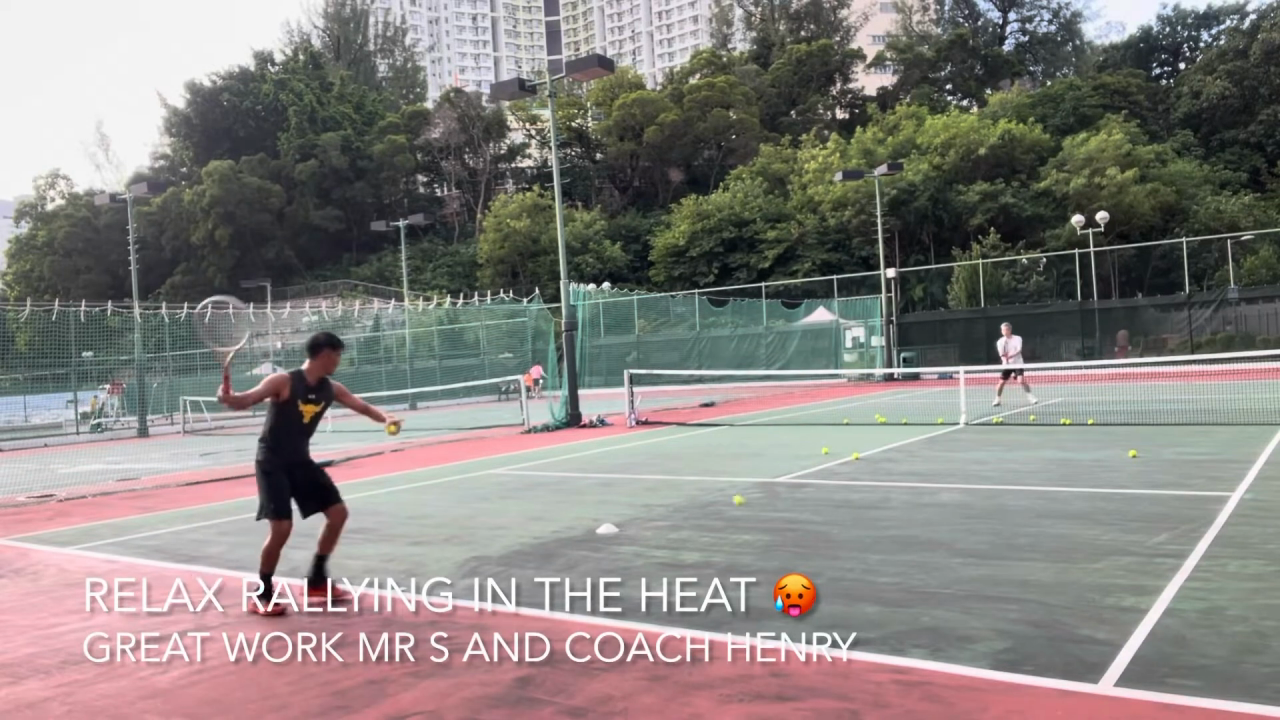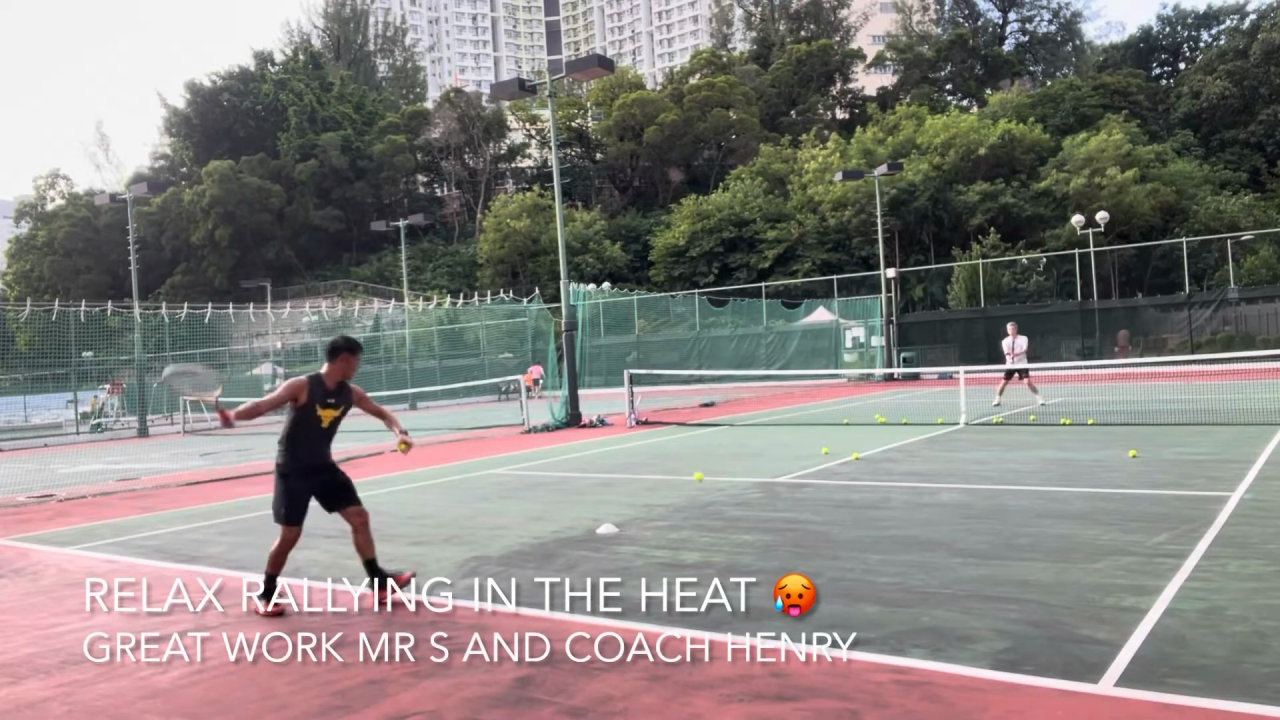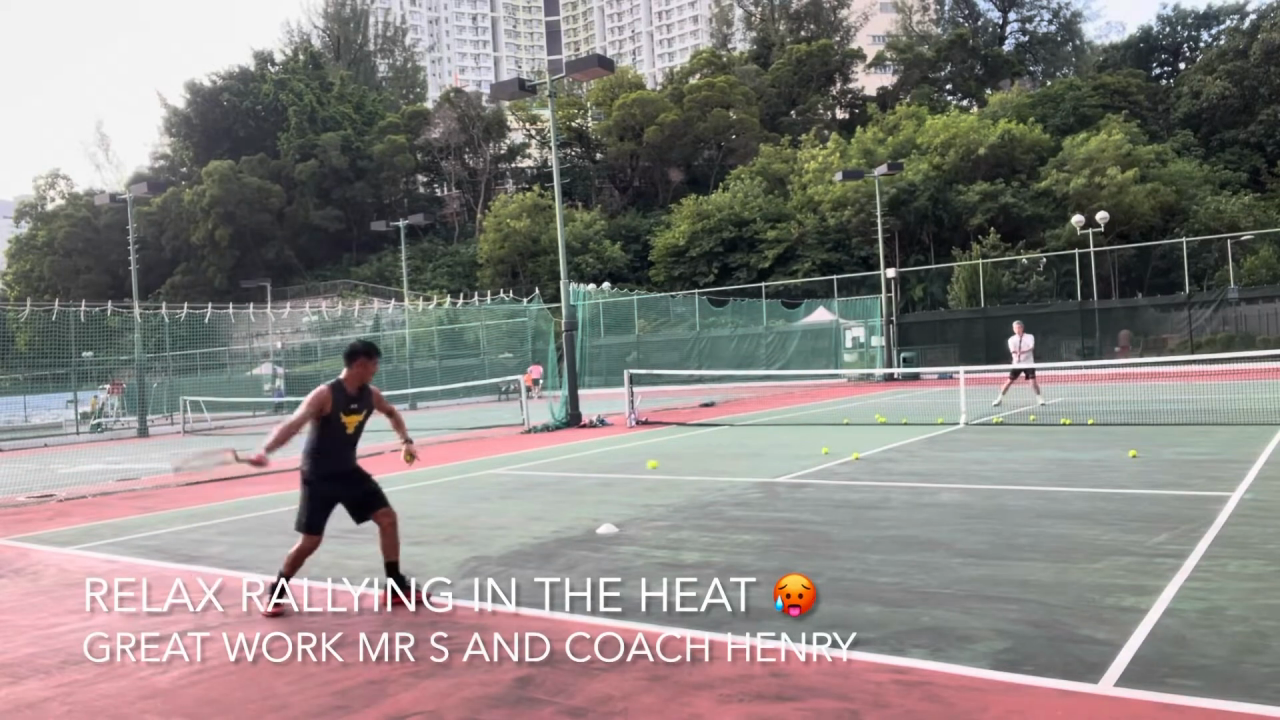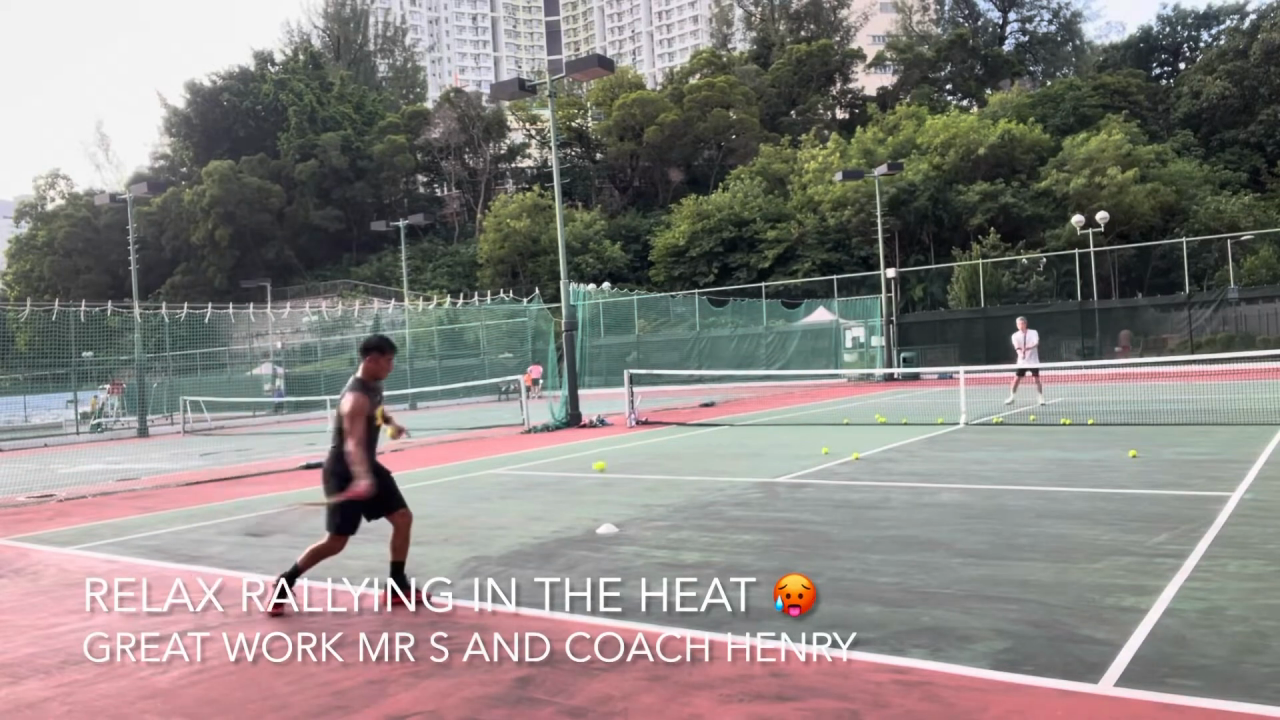
dt=0.1s
person 1, frame 1
left shoulder: (332, 389)
right shoulder: (283, 381)
left elbow: (365, 408)
right elbow: (247, 399)
left wrist: (386, 419)
right wrist: (228, 398)
left hip: (302, 462)
right hip: (272, 464)
left knee: (338, 513)
right knee: (280, 529)
left ankle: (317, 580)
right ankle: (265, 595)
person 1, frame 2
left shoulder: (350, 392)
right shoulder: (300, 386)
left elbow: (380, 412)
right elbow: (263, 406)
left wrist: (399, 432)
right wrist: (234, 415)
left hip: (322, 465)
right hip: (292, 469)
left knee: (359, 516)
right knee: (290, 535)
left ankle: (379, 581)
right ankle: (267, 595)
person 1, frame 3
left shoulder: (369, 393)
right shoulder: (325, 395)
left elbow: (393, 413)
right elbow: (291, 425)
left wrist: (407, 441)
right wrist: (265, 450)
left hip: (347, 471)
right hip: (319, 475)
left knee: (387, 518)
right knee: (310, 540)
left ankle: (396, 585)
right ankle: (275, 591)
person 1, frame 4
left shoulder: (372, 387)
right shoulder: (356, 397)
right elbow: (354, 444)
left wrist: (390, 422)
right wrist: (363, 479)
left hip: (367, 468)
right hip: (345, 474)
left knee: (403, 518)
right knee: (335, 542)
left ankle: (397, 586)
right ankle: (284, 587)
